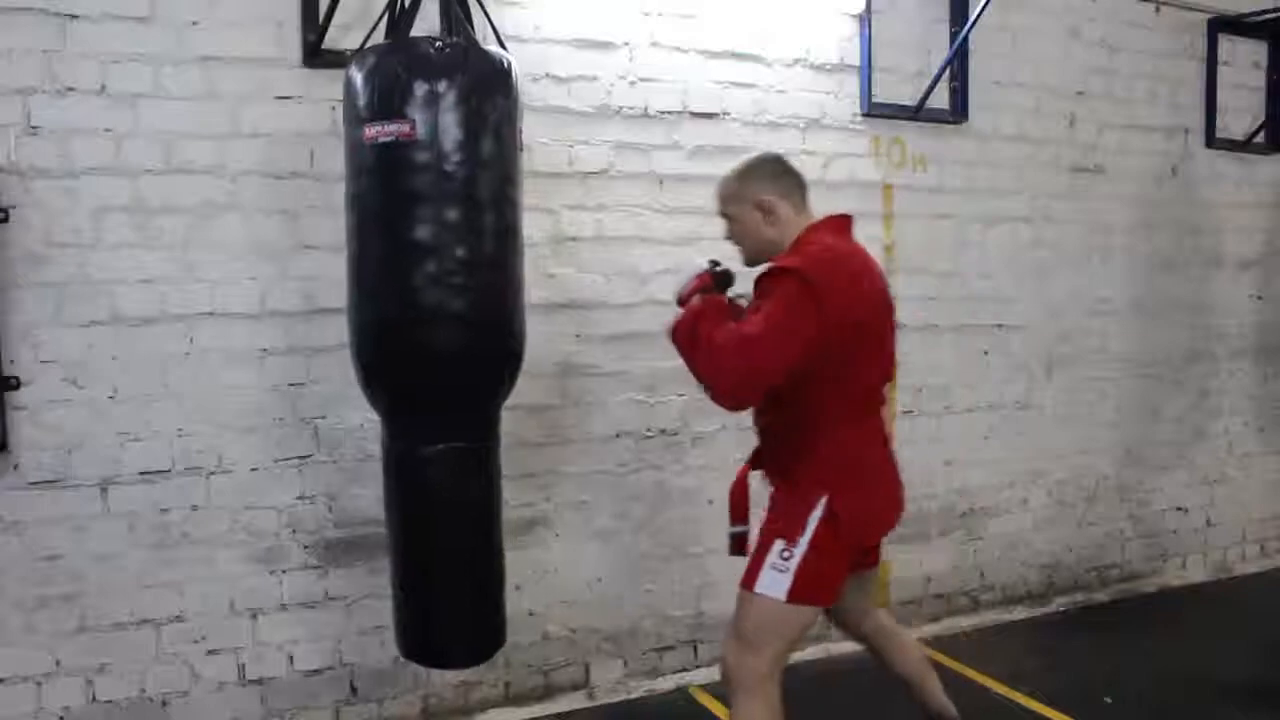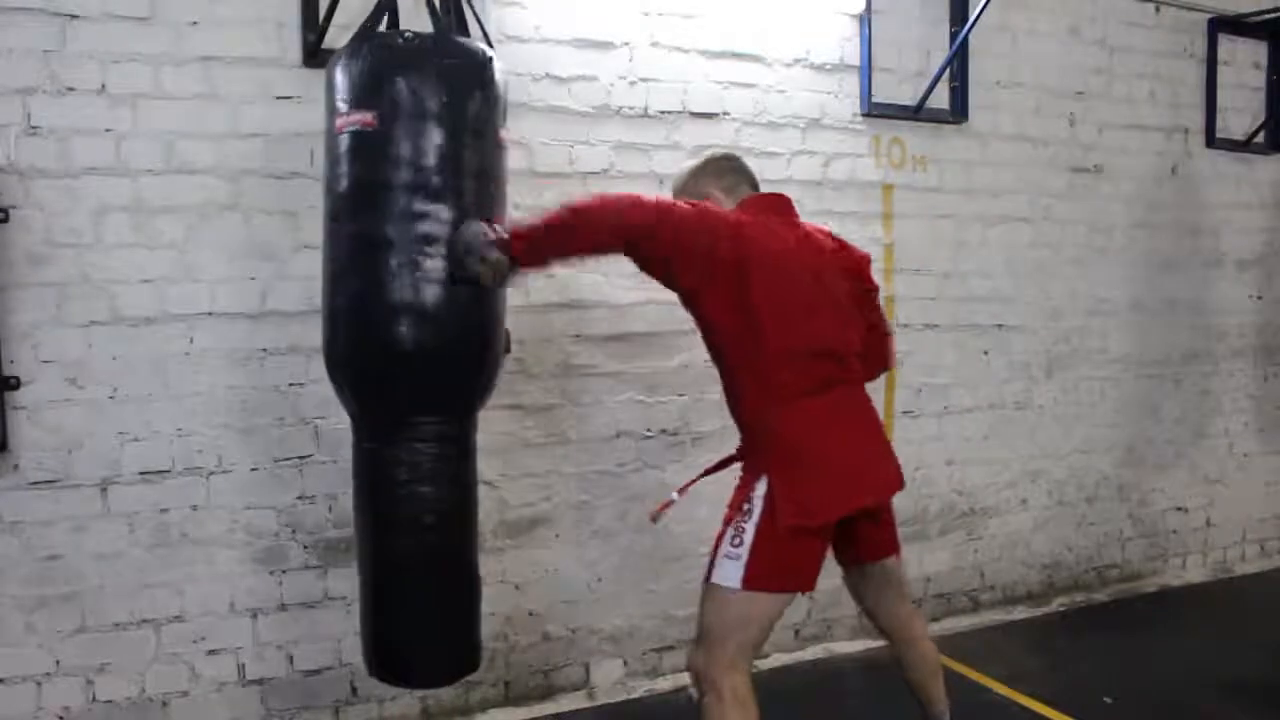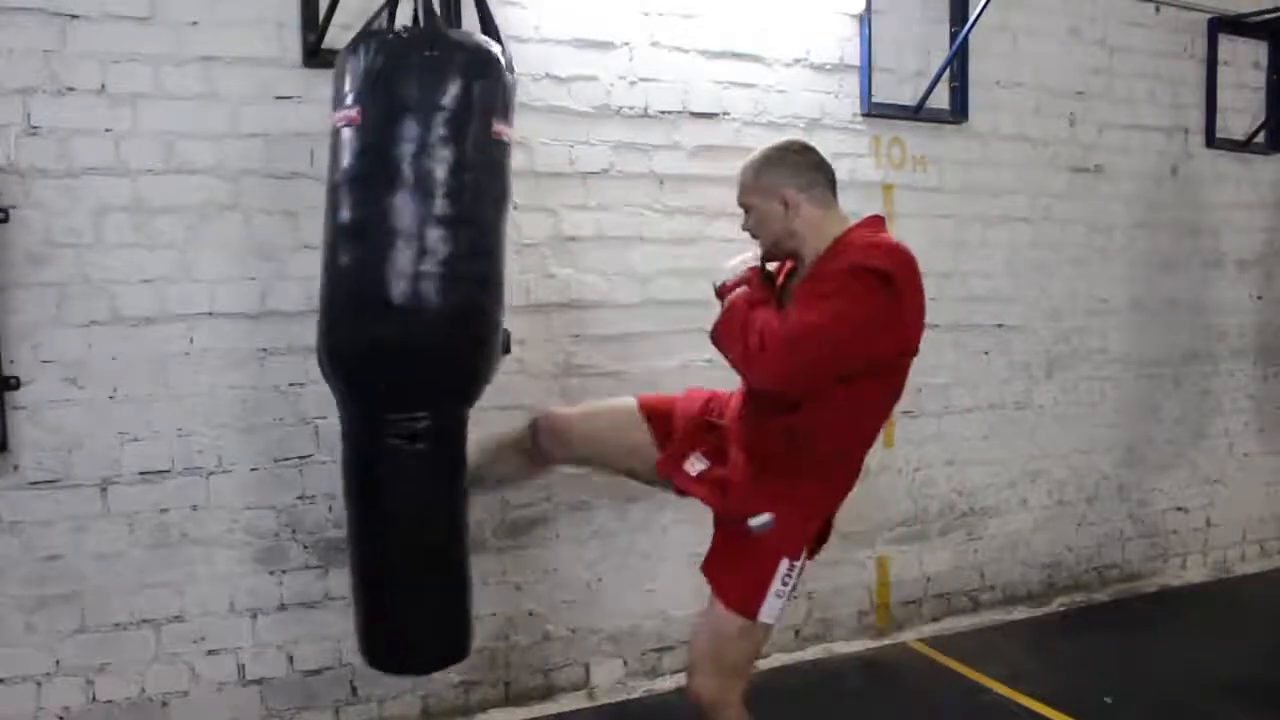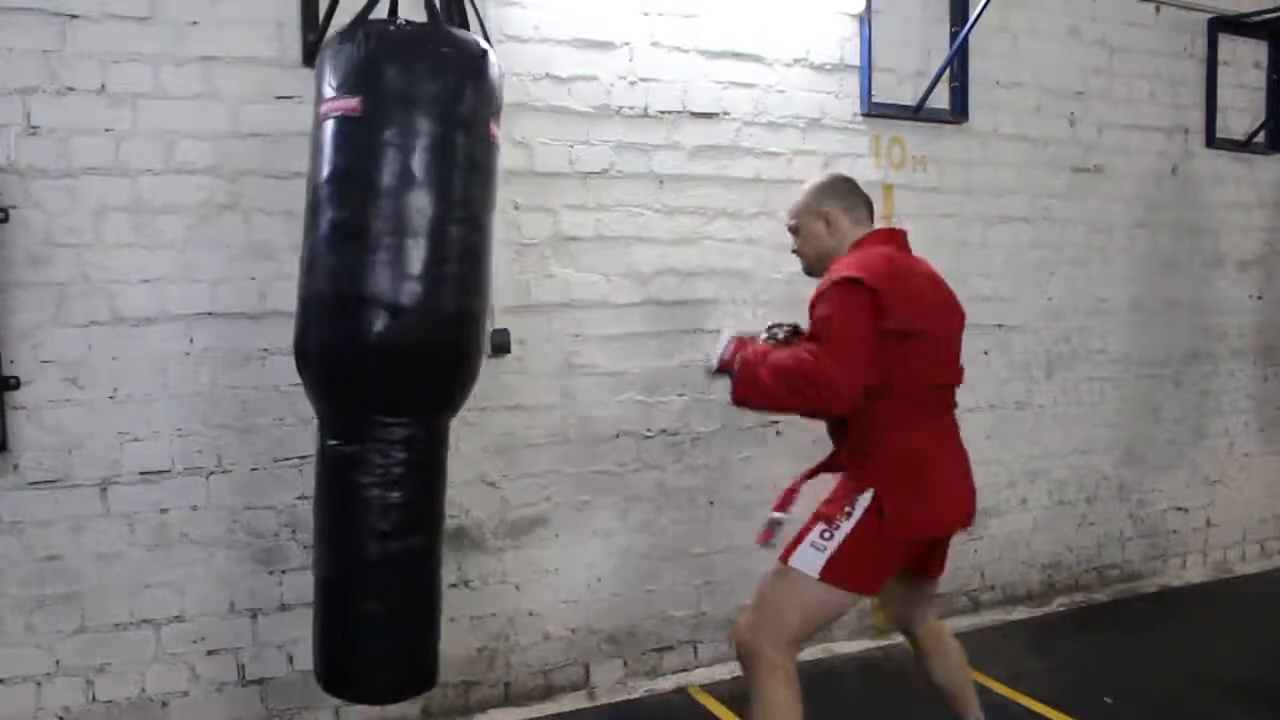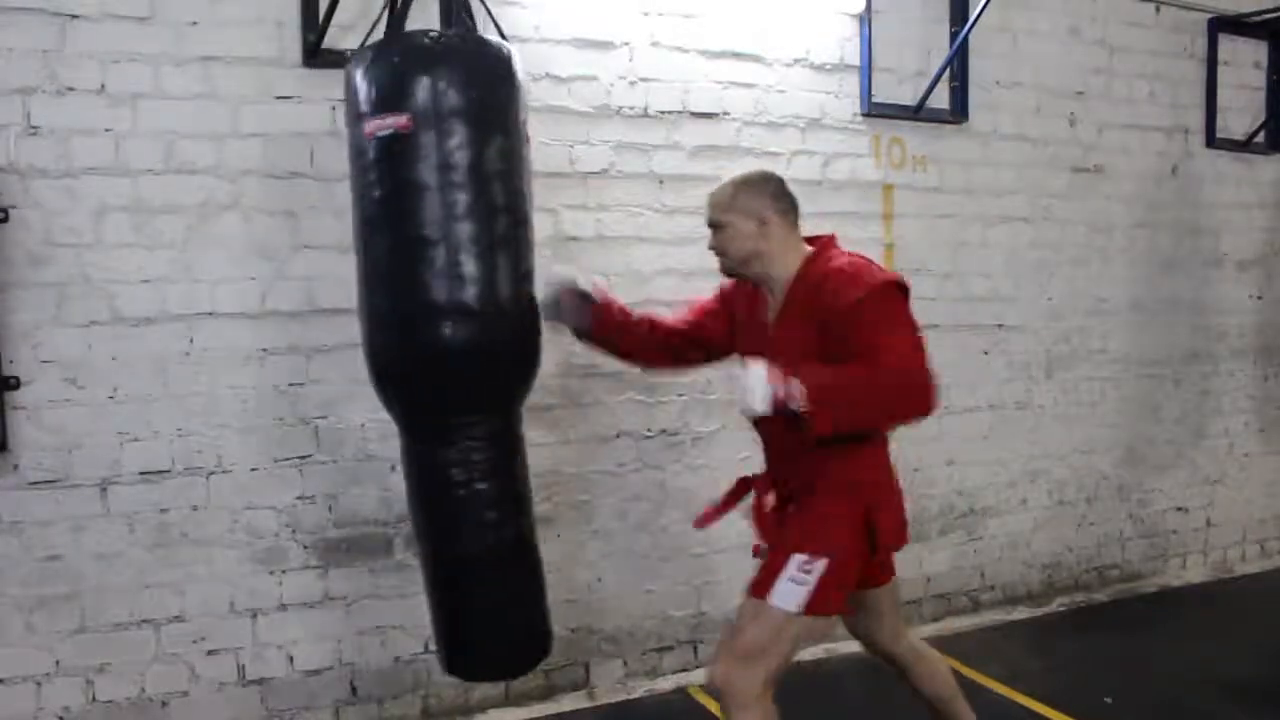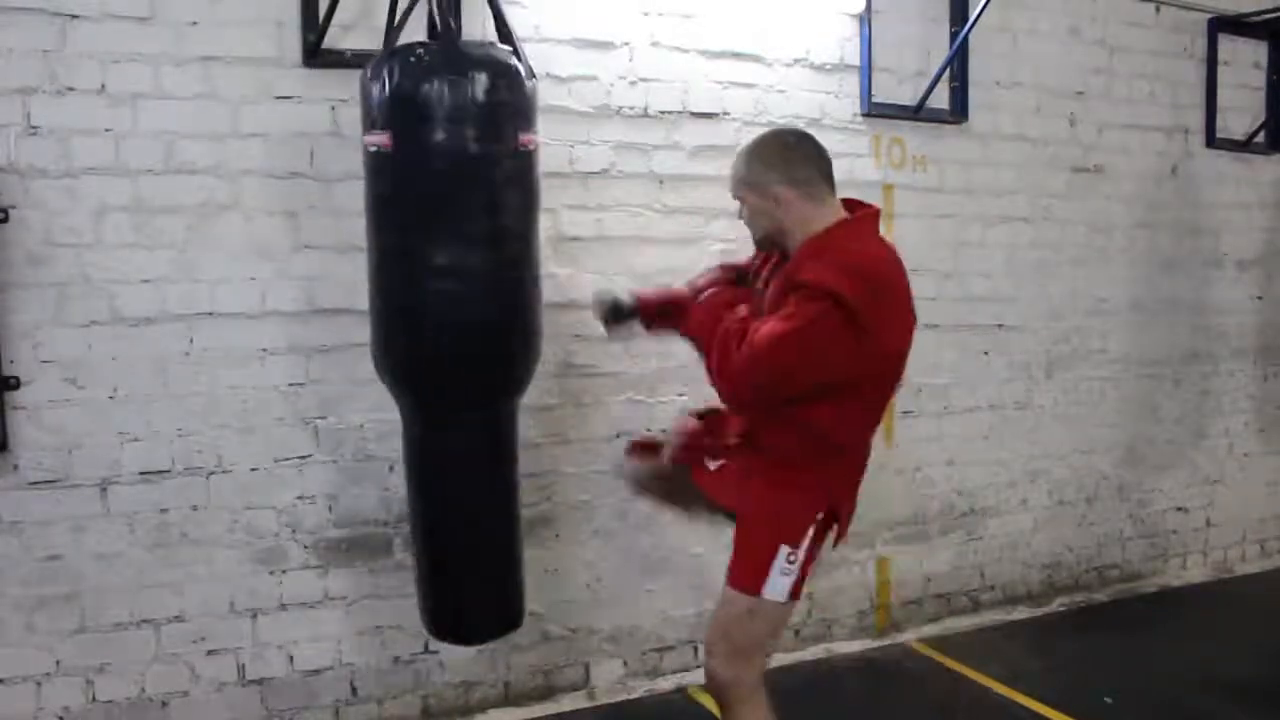
dt=0.5s
person 1, frame 1
left shoulder: (804, 276)
right shoulder: (842, 262)
left elbow: (736, 377)
left wrist: (700, 303)
right wrist: (729, 314)
left hip: (826, 490)
right hip: (859, 476)
left knee: (748, 665)
right knee: (860, 616)
person 1, frame 2
left shoulder: (716, 239)
right shoulder: (835, 252)
left elbow: (612, 218)
right elbow: (876, 354)
left wrist: (509, 246)
left hip: (791, 474)
right hip: (857, 462)
left knee: (717, 669)
right knee: (892, 609)
person 1, frame 3
left shoulder: (876, 273)
right shoulder: (801, 268)
left elbow: (772, 360)
left wrist: (739, 294)
left hip: (781, 489)
right hip: (729, 430)
right knee: (552, 433)
person 1, frame 4
left shoulder: (857, 279)
right shoulder: (918, 279)
left elbow: (821, 386)
left wrist: (741, 355)
right wrist: (806, 347)
left hip: (890, 486)
right hip: (934, 479)
left knee: (762, 640)
right knee: (915, 616)
person 1, frame 5
left shoulder: (857, 289)
right shoulder: (746, 297)
left elbow: (906, 390)
right elbow: (671, 343)
left wrist: (796, 390)
right wrist: (594, 314)
left hip: (844, 502)
right hip: (812, 496)
right knee: (890, 639)
person 1, frame 6
left shoulder: (848, 279)
right shoulder: (819, 242)
left elbow: (744, 372)
right elbow: (751, 282)
left wrist: (714, 296)
right wrist: (647, 307)
left hip: (797, 472)
right hip: (759, 429)
left knee: (729, 667)
right knee: (651, 471)
